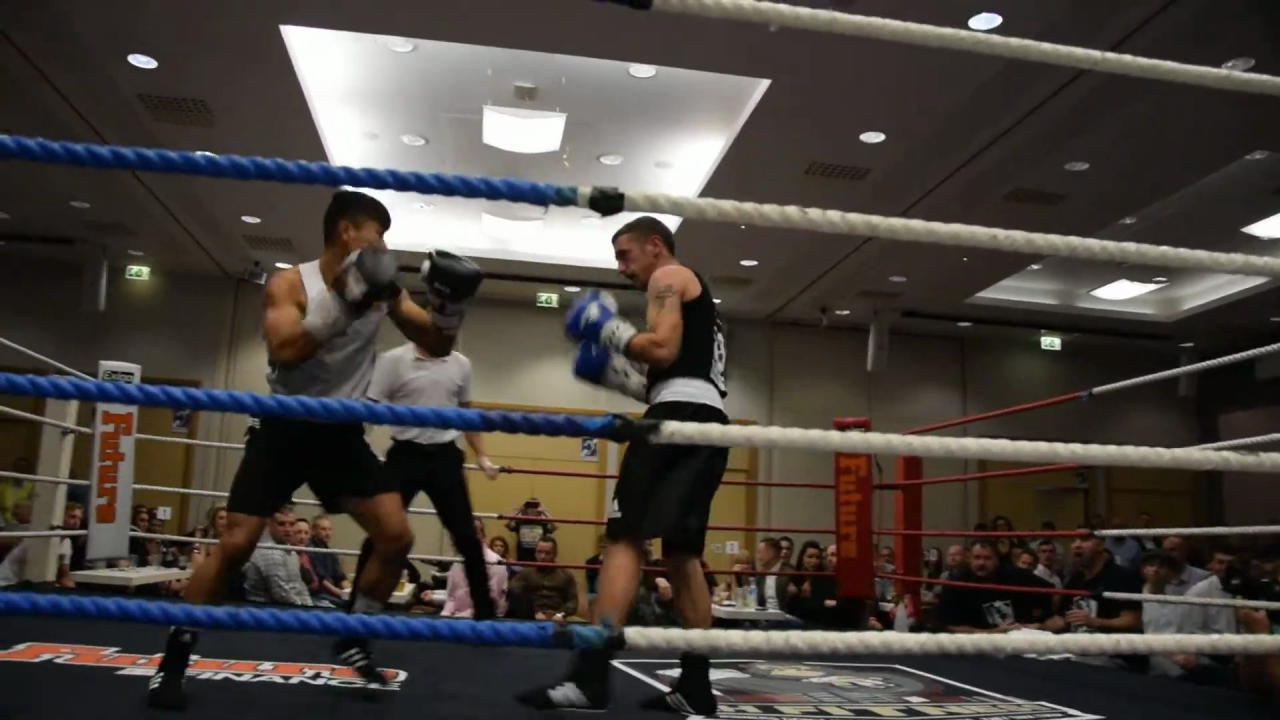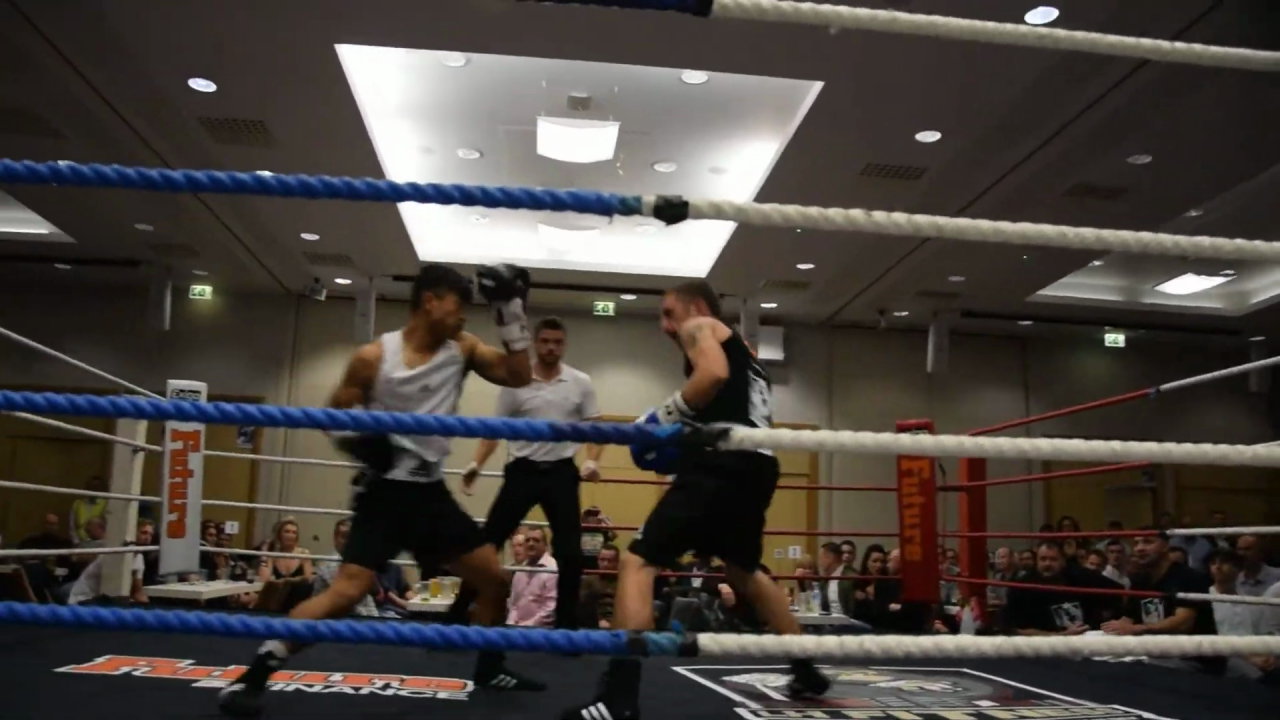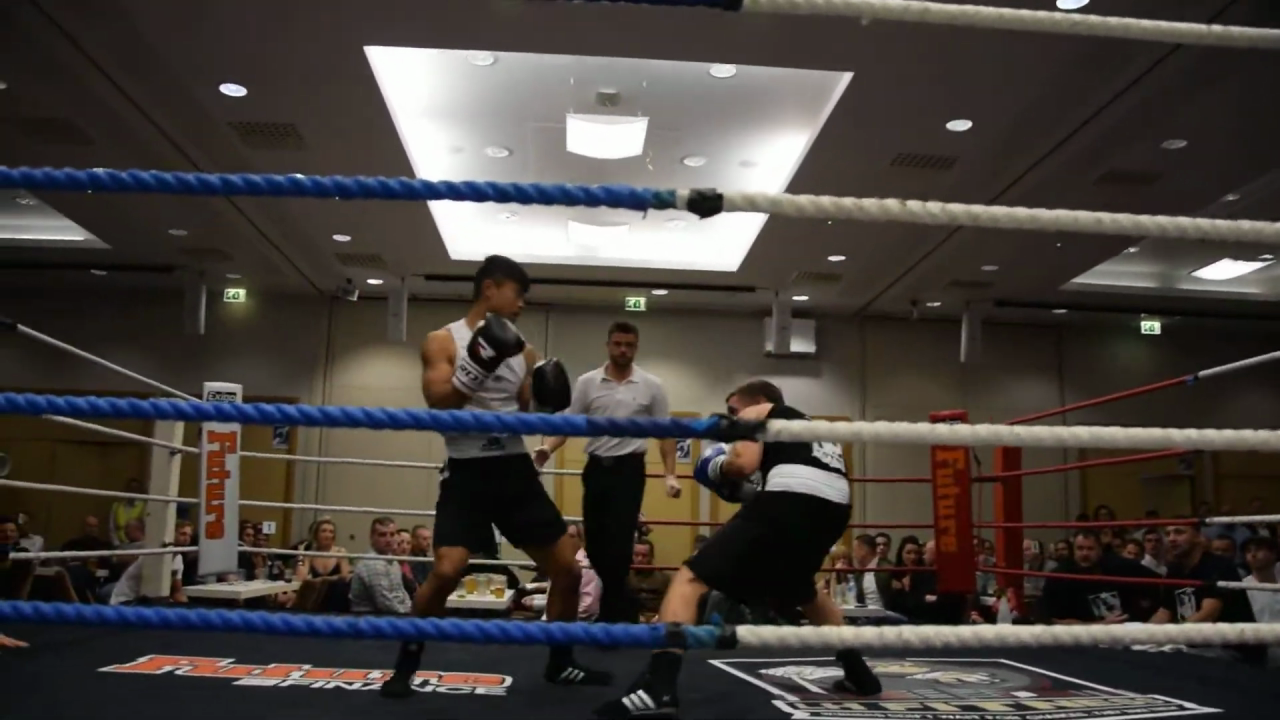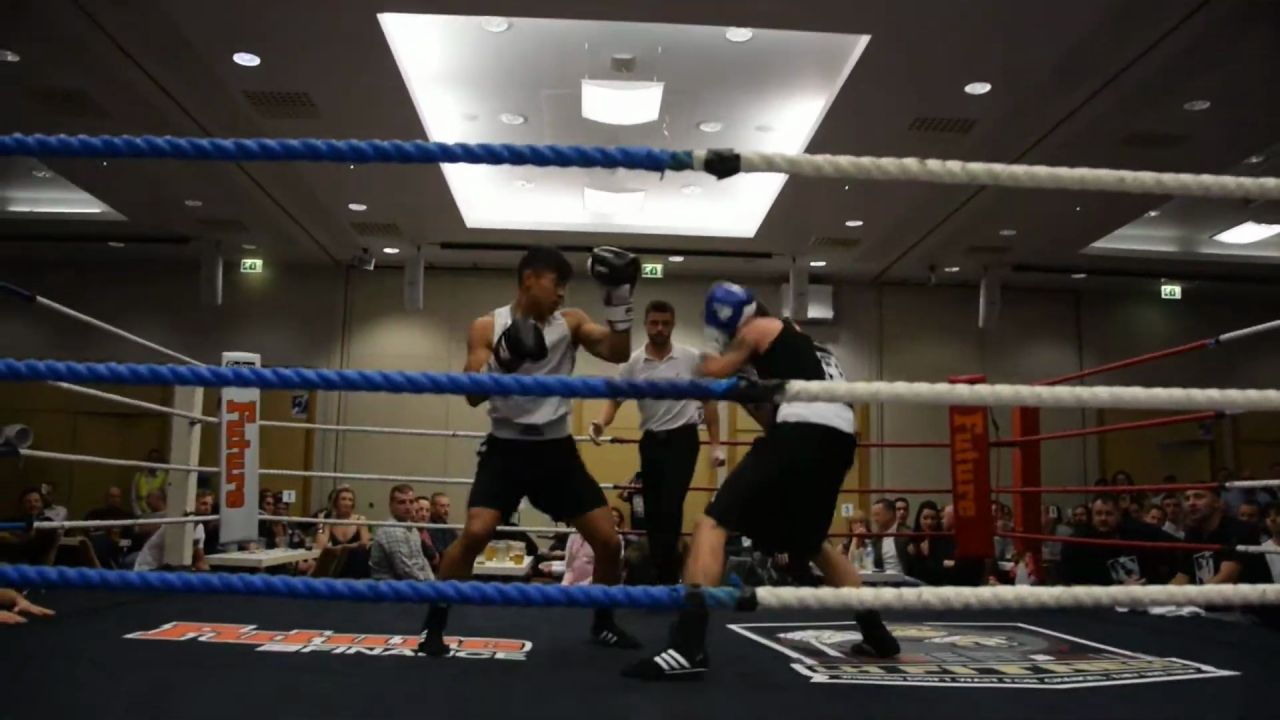
dt=0.3s
person 1, frame 1
left shoulder: (381, 291)
right shoulder: (289, 283)
left elbow: (438, 344)
right elbow: (283, 353)
left wrist: (451, 301)
right wrist: (340, 301)
left hip: (341, 432)
right hip: (283, 430)
left knee: (396, 536)
right knee: (234, 545)
left ankle: (352, 641)
right ankle: (173, 661)
person 1, frame 2
left shoulder: (459, 347)
right shoulder: (372, 356)
left elbow: (517, 376)
right elbow: (334, 414)
left wrist: (512, 307)
right wrist: (353, 437)
left hip: (430, 492)
right hip: (383, 492)
left knee: (495, 577)
right knee: (347, 593)
left ankle: (489, 668)
right ankle: (253, 677)
person 1, frame 3
left shoulder: (520, 350)
right shoulder: (442, 341)
left elbow: (536, 413)
right elbow: (440, 408)
left wrist: (549, 400)
right wrist: (478, 361)
left hip: (517, 469)
right hip: (468, 472)
left knee: (567, 570)
right knee: (447, 571)
left ankle: (560, 662)
right ankle: (406, 663)
person 1, frame 4
left shoulder: (570, 320)
right shoulder: (486, 327)
left elbow: (619, 353)
right elbow: (473, 394)
left wrist: (620, 293)
right wrist: (501, 359)
left hip: (556, 448)
right hip: (505, 447)
left knee: (608, 540)
right knee: (475, 533)
left ankle: (604, 624)
right ankle: (434, 624)
person 2, frame 1
left shoulder: (670, 276)
right shoulder: (695, 302)
left elbow: (662, 350)
left wrist: (610, 329)
right wrist: (612, 369)
left hip: (679, 416)
right hip: (707, 424)
left knee: (624, 540)
right knee: (681, 555)
left ankle: (590, 678)
right ankle: (695, 685)
person 2, frame 2
left shoulder: (699, 328)
right shoulder: (742, 353)
left elbow: (714, 374)
left wrist: (668, 413)
right wrist: (685, 429)
left hip: (721, 462)
right hip: (760, 465)
left knee: (638, 563)
right knee: (744, 571)
right ankle: (807, 672)
person 2, frame 3
left shoulder: (754, 414)
left elbow: (746, 461)
left wrist: (717, 465)
left hip: (791, 500)
right hip: (834, 507)
left knee: (688, 581)
right knee: (799, 590)
left ankle: (658, 687)
right ankle: (858, 673)
person 2, frame 4
left shoulder: (760, 328)
right shoulder: (805, 344)
left elbow: (710, 376)
left wrist: (718, 327)
left hip: (801, 434)
right hip: (839, 437)
left knee: (711, 526)
right knee: (811, 543)
left ankle: (688, 646)
right ankle: (876, 633)
person 3, frame 1
left shoulder: (461, 366)
right shoulder: (393, 360)
left elbow: (467, 413)
left wrist: (482, 457)
left hip: (445, 458)
right hip: (406, 457)
left knee: (468, 538)
left ankle: (486, 616)
person 3, frame 2
left shoulder: (581, 383)
right shoulder: (514, 382)
left wrist: (591, 461)
right wrist: (476, 464)
left hip: (561, 473)
right hip: (523, 471)
left knee: (569, 553)
right knee: (489, 541)
left ankle: (567, 626)
right ankle: (457, 615)
person 3, frame 3
left shoulder: (651, 386)
right shoulder: (587, 382)
left elbow: (665, 433)
left wrist: (670, 474)
right wrist: (548, 447)
left hip: (628, 469)
right hip: (596, 468)
left knee: (618, 547)
right knee: (596, 546)
left ankle: (609, 620)
right ankle: (626, 610)
person 3, frame 4
left shoulder: (692, 358)
right shoulder: (633, 363)
left elbow: (708, 403)
right elbow: (614, 400)
left wrist: (715, 444)
right wrist: (600, 423)
left hip: (682, 440)
right hip: (651, 442)
left knee: (669, 509)
right knee: (654, 515)
left ankle: (667, 579)
right ankle: (668, 580)
